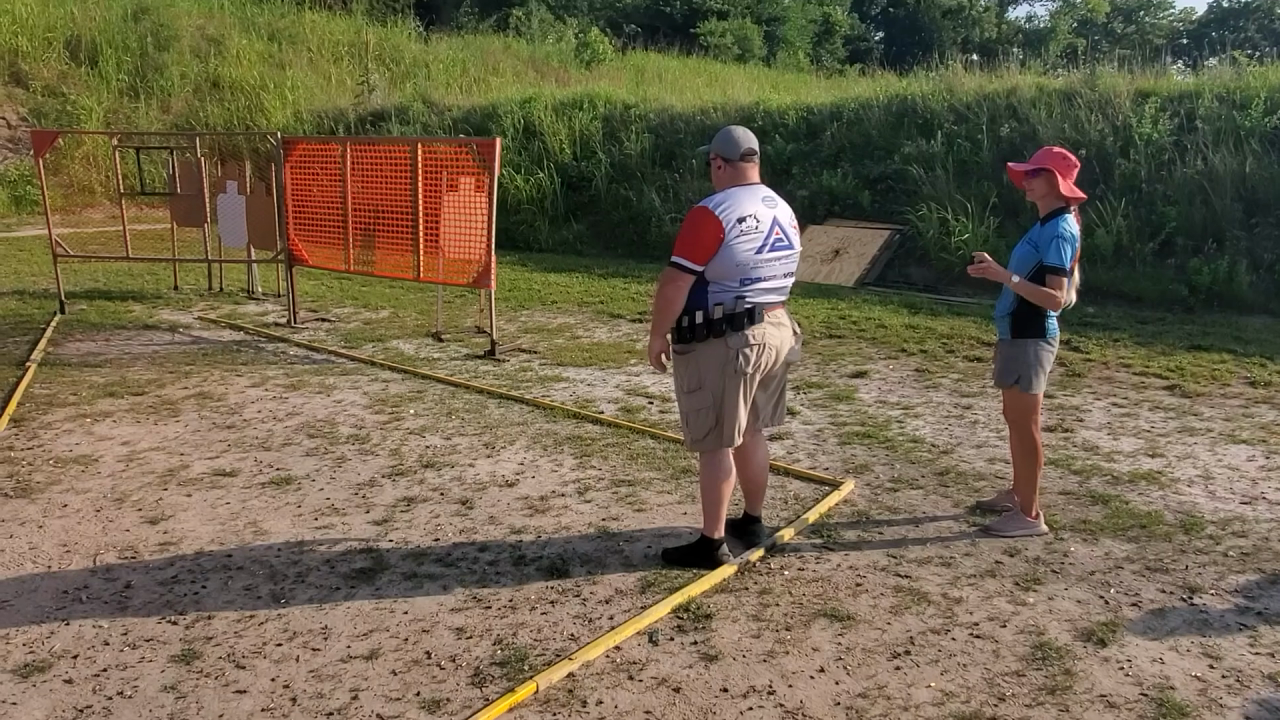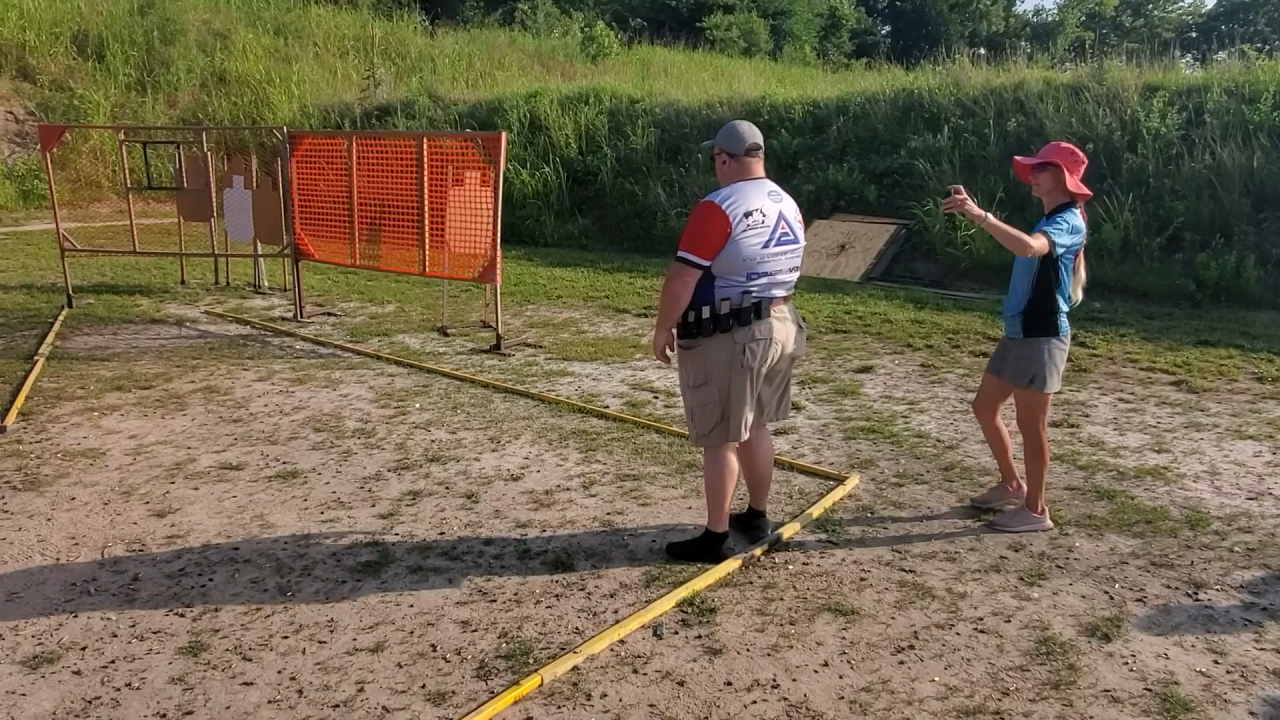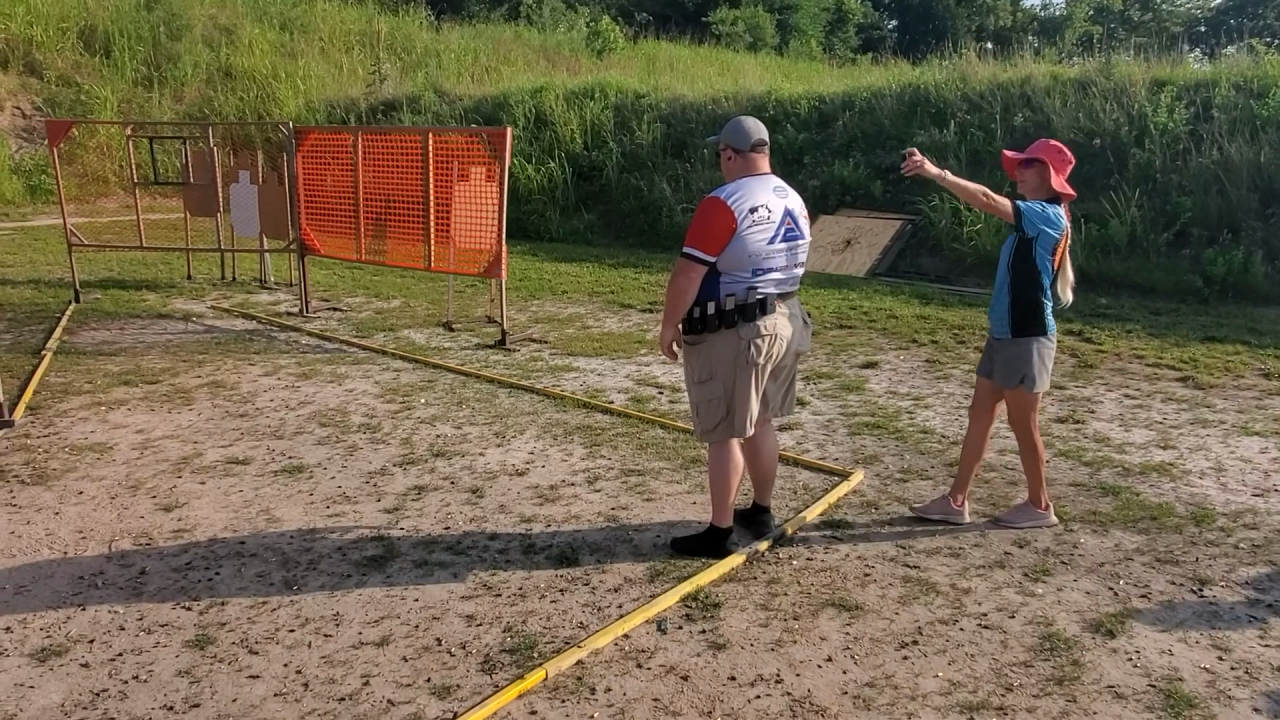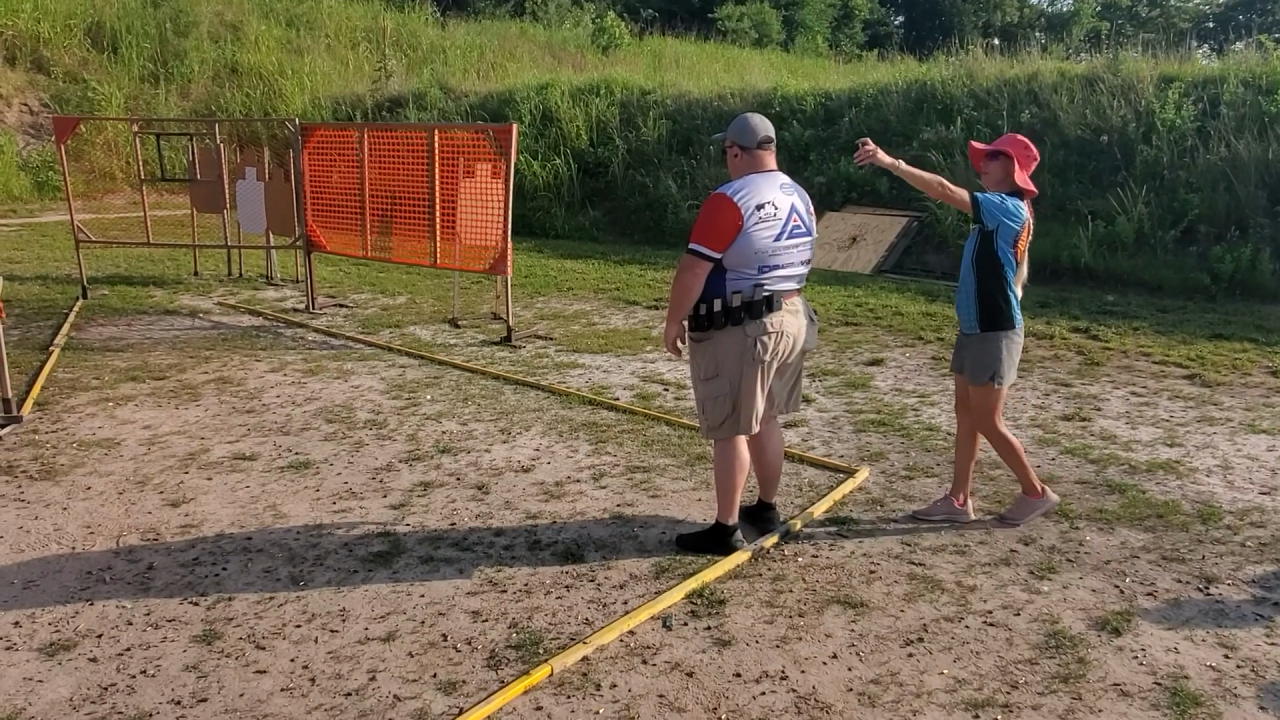
dt=0.4s
person 1, frame 1
left shoulder: (712, 212)
right shoulder: (784, 212)
left elbow: (675, 282)
left wrist: (658, 335)
left hip: (722, 341)
right hip: (775, 331)
left knee: (716, 443)
right knee: (750, 432)
left ankle: (712, 542)
right ankle: (752, 521)
person 1, frame 2
left shoulder: (717, 207)
right shoulder: (788, 206)
left elbow: (682, 277)
left wrist: (663, 328)
left hip: (727, 336)
right hip: (779, 326)
left knee: (720, 438)
right knee: (754, 426)
left ankle: (715, 537)
right ankle: (756, 516)
person 1, frame 3
left shoulder: (723, 203)
right shoulder: (794, 202)
left elbow: (688, 273)
left wrist: (669, 325)
left hip: (732, 332)
right hip: (784, 322)
left knee: (725, 433)
right knee: (759, 422)
left ankle: (720, 532)
right ankle: (761, 511)
person 1, frame 4
left shoulder: (729, 200)
right shoulder: (800, 198)
left elbow: (693, 269)
left wrist: (674, 321)
left hip: (738, 329)
right hip: (791, 318)
left knee: (730, 430)
right knee: (765, 419)
left ankle: (726, 529)
right ankle: (766, 509)
person 2, frame 1
left shoulder: (1061, 230)
right shoulder: (1044, 225)
left elbow: (1054, 297)
left wrist: (1003, 276)
right wrist: (996, 270)
left hip: (1032, 339)
right hip: (1017, 335)
left knee: (1025, 426)
right knee: (1015, 420)
left ankle: (1030, 514)
right ankle: (1018, 492)
person 2, frame 2
left shoulder: (1069, 222)
right shoulder: (1050, 220)
left elbow: (1029, 247)
left wrist: (978, 214)
left hip: (1041, 339)
right hip: (1018, 333)
left knee: (1031, 425)
right knee: (985, 407)
left ankle: (1035, 509)
right ankle: (1012, 486)
person 2, frame 3
left shoulder: (1049, 216)
right shoulder: (1032, 220)
left elbow: (988, 201)
left wrist: (936, 172)
left hip: (1027, 339)
right hip: (1003, 335)
left knee: (1022, 424)
right knee: (979, 415)
left ankle: (1039, 506)
right ankle: (955, 500)
person 2, frame 4
left shoulder: (1009, 209)
right shoulder: (999, 211)
left elbow: (944, 191)
left wrist: (891, 162)
left hip: (995, 333)
right hip: (975, 329)
left knee: (987, 422)
right knee: (965, 415)
left ankle: (1035, 492)
right ankle: (959, 499)
